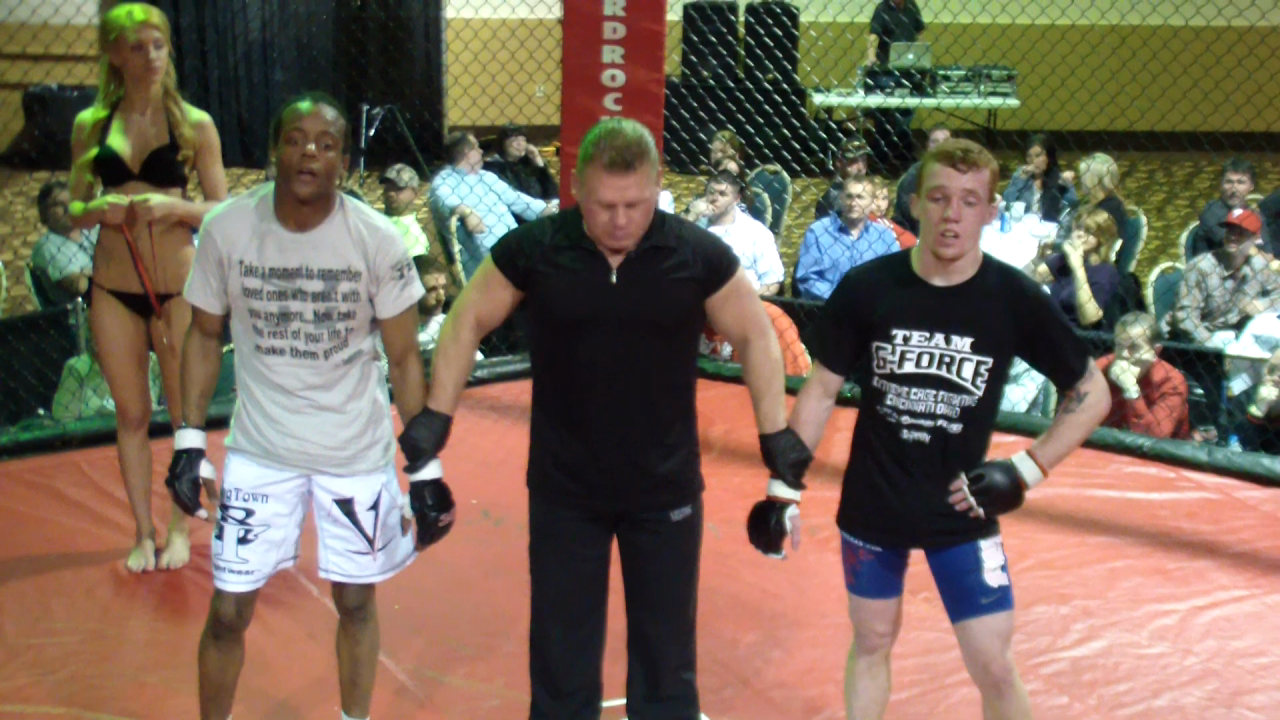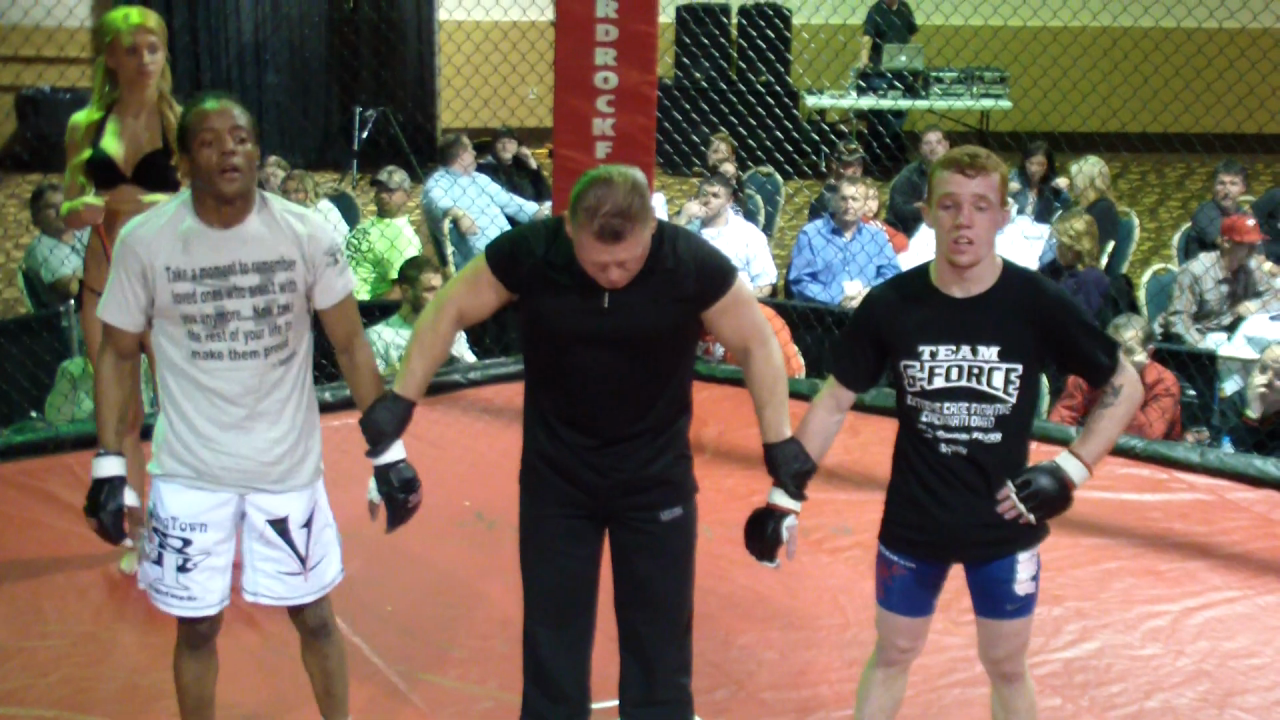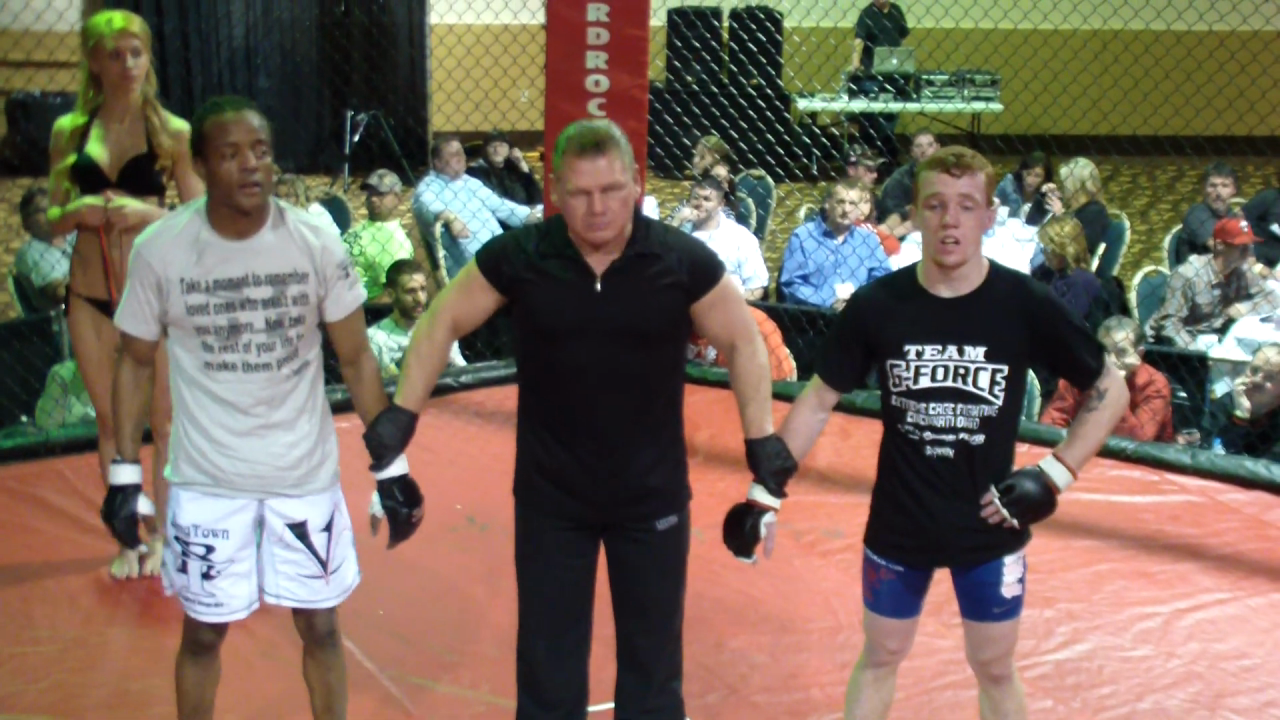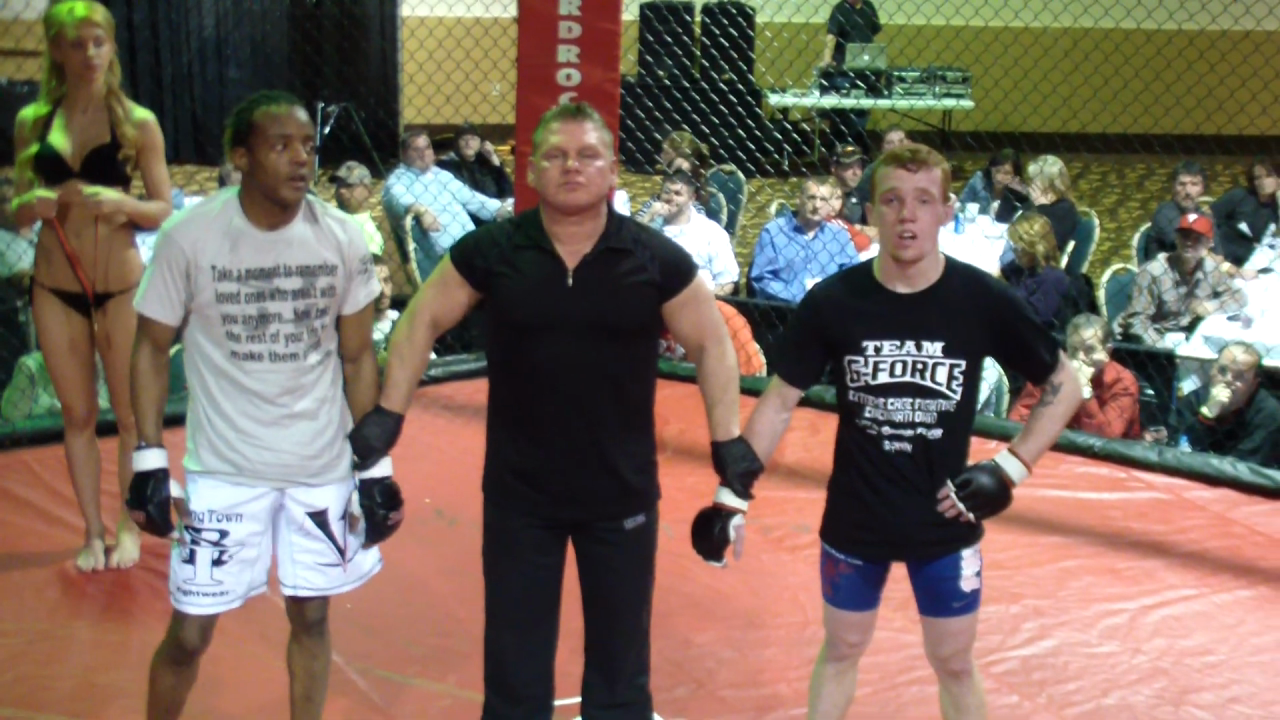
dt=0.7s
person 1, frame 1
left shoulder: (377, 240)
right shoulder: (225, 228)
left elbow: (405, 358)
right elbow: (204, 335)
left wrist: (425, 466)
right wrist: (189, 442)
left hip: (356, 452)
right hip: (260, 450)
left knee: (355, 600)
right knee: (229, 611)
person 1, frame 2
left shoulder: (305, 233)
right shoulder: (143, 241)
left elbow: (351, 345)
right elbow: (118, 355)
left wrist: (388, 450)
right wrist: (108, 466)
left hip: (289, 465)
right hip: (189, 470)
left knee: (313, 614)
right knee: (197, 625)
person 1, frame 3
left shoulder: (317, 242)
right shoulder: (158, 249)
left elbow: (356, 358)
right elbow: (135, 362)
left wrist: (391, 464)
right wrist: (124, 473)
left hip: (306, 473)
right hip: (206, 478)
left knee: (320, 625)
right knee: (203, 631)
person 1, frame 4
left shoulder: (342, 238)
right shoulder: (187, 236)
left elbow: (359, 356)
right elbow: (151, 349)
left wrist: (377, 466)
right wrist: (149, 460)
left hip: (322, 465)
right hip: (223, 467)
left knee: (311, 617)
right knee: (189, 633)
person 2, frame 1
left shoulder: (699, 254)
right shoulder: (532, 248)
left elbow: (755, 338)
right elbow: (467, 322)
left wrist: (775, 434)
right wrist: (437, 416)
left hip: (666, 484)
right hip: (564, 485)
left knee: (666, 643)
right knee: (562, 643)
person 2, frame 2
left shoulder: (694, 263)
right shoulder: (527, 252)
left elbow: (756, 345)
right elbow: (445, 313)
left wrist: (779, 444)
right wrist: (399, 402)
left hip: (657, 482)
right hip: (556, 481)
left knee: (660, 642)
right knee: (552, 641)
person 2, frame 3
left shoulder: (684, 260)
right shoulder: (517, 256)
left elbow: (742, 343)
right elbow: (441, 323)
left wrist: (761, 440)
right wrist: (402, 414)
left hip: (653, 492)
right hip: (550, 493)
left knee: (653, 650)
right knee: (549, 653)
person 2, frame 4
left shoulder: (657, 259)
right shoulder: (489, 250)
left elbow: (711, 345)
right elbow: (420, 323)
left wrist: (727, 444)
right wrist: (386, 417)
left hip: (623, 491)
right hip: (518, 491)
left knee: (620, 648)
right knee: (515, 650)
person 3, frame 1
left shoulder: (1016, 299)
right shoulder: (865, 287)
left elbow: (1091, 392)
right elbow: (821, 389)
left wrist: (1026, 469)
right wrist: (784, 487)
left hip: (962, 512)
right hip: (871, 507)
left knee: (993, 667)
right knee: (871, 644)
person 3, frame 2
left shoulder: (1038, 302)
right shoulder: (889, 304)
left elbow: (1124, 386)
right elbow: (833, 402)
left wrist: (1069, 470)
right wrist: (786, 496)
left hip: (1004, 525)
right hip: (911, 521)
left knee: (1006, 666)
right knee: (892, 655)
person 3, frame 3
left shoulder: (1026, 304)
right shoulder: (875, 304)
left elbow: (1111, 390)
right elbow: (818, 400)
left wrist: (1053, 475)
right wrist: (766, 493)
left hip: (989, 528)
right hip: (897, 523)
left knee: (994, 668)
right knee: (880, 657)
person 3, frame 4
left shoulder: (983, 299)
right shoulder: (831, 300)
left elbow: (1064, 384)
right elbow: (780, 401)
left wrist: (1010, 468)
right wrist: (733, 494)
left hip: (946, 522)
right hip: (853, 518)
left knee: (953, 663)
right knee: (841, 650)
person 4, frame 1
left shoulder: (194, 123)
right shoulder: (89, 124)
left elbow: (222, 211)
right elbow: (74, 209)
left wrist: (174, 206)
right wrist: (98, 209)
left hip: (178, 285)
right hip: (113, 288)
left knee: (185, 413)
right knee: (131, 415)
left ankle: (179, 528)
right ankle: (143, 532)
person 4, frame 2
left shoulder: (184, 125)
right shoulder: (83, 125)
right elbow: (66, 210)
left wrist: (169, 207)
right wrist: (81, 209)
right hip: (103, 287)
right knee: (120, 417)
right ankle: (134, 533)
person 4, frame 3
left shoulder: (172, 131)
right shoulder: (68, 130)
right elbow: (52, 220)
left wrist: (146, 213)
right wrist: (75, 212)
right hip: (89, 295)
left knee: (163, 419)
right knee: (110, 421)
left ankle: (164, 533)
right ankle: (127, 537)
person 4, frame 4
left shoulder: (137, 122)
right shoulder: (32, 121)
left elbow: (165, 210)
right elbow: (17, 212)
left wrist: (119, 202)
right wrist: (31, 204)
left hip: (120, 283)
right hip: (55, 287)
left knee: (129, 413)
right knee: (77, 415)
left ankle: (128, 527)
right ankle: (92, 531)
